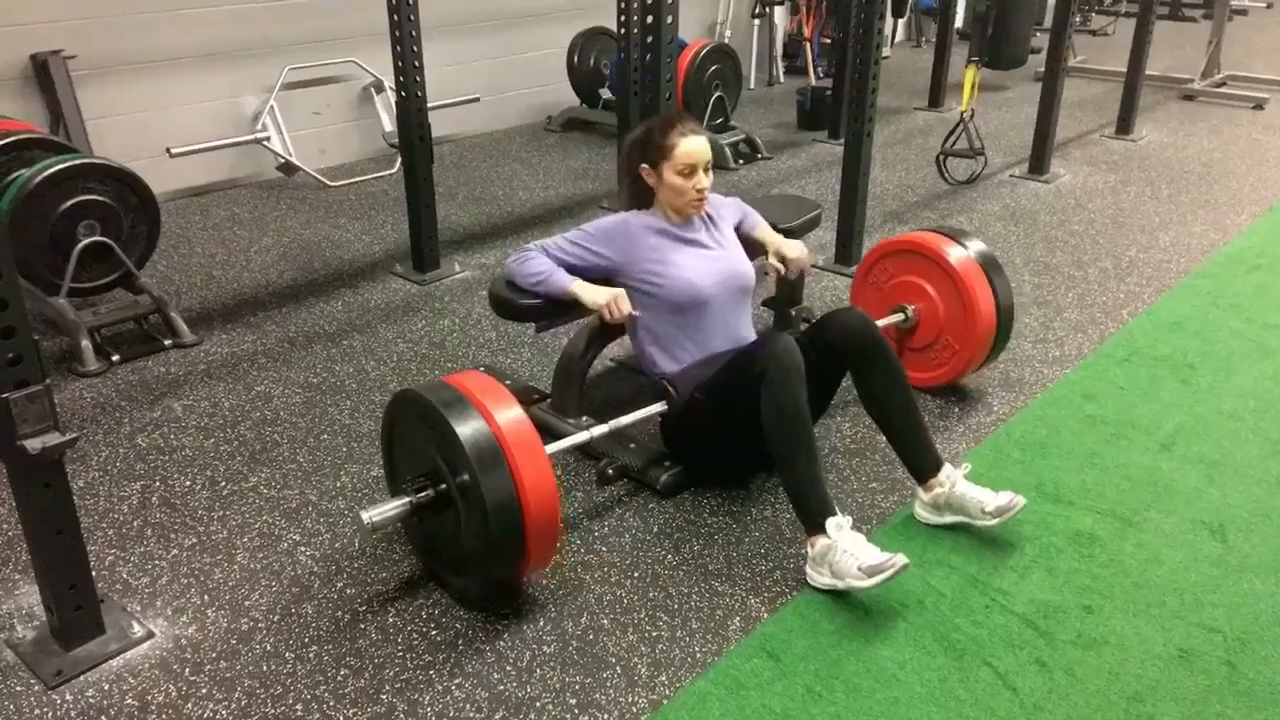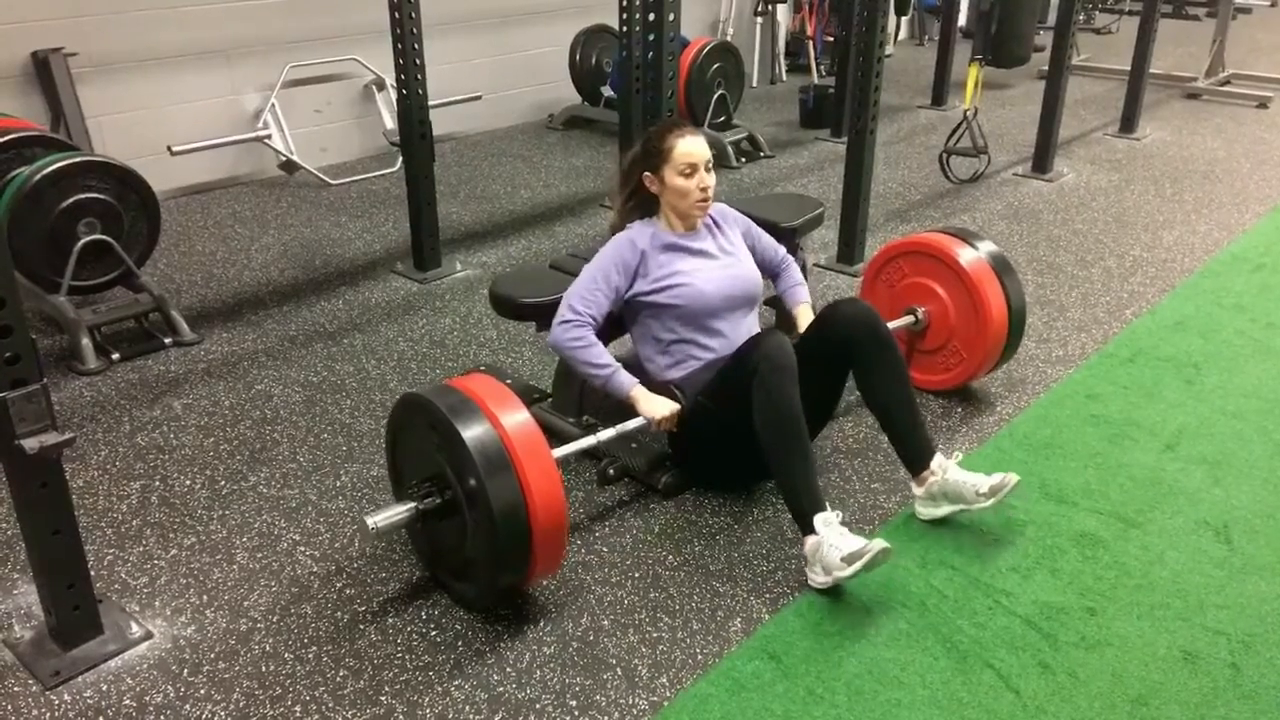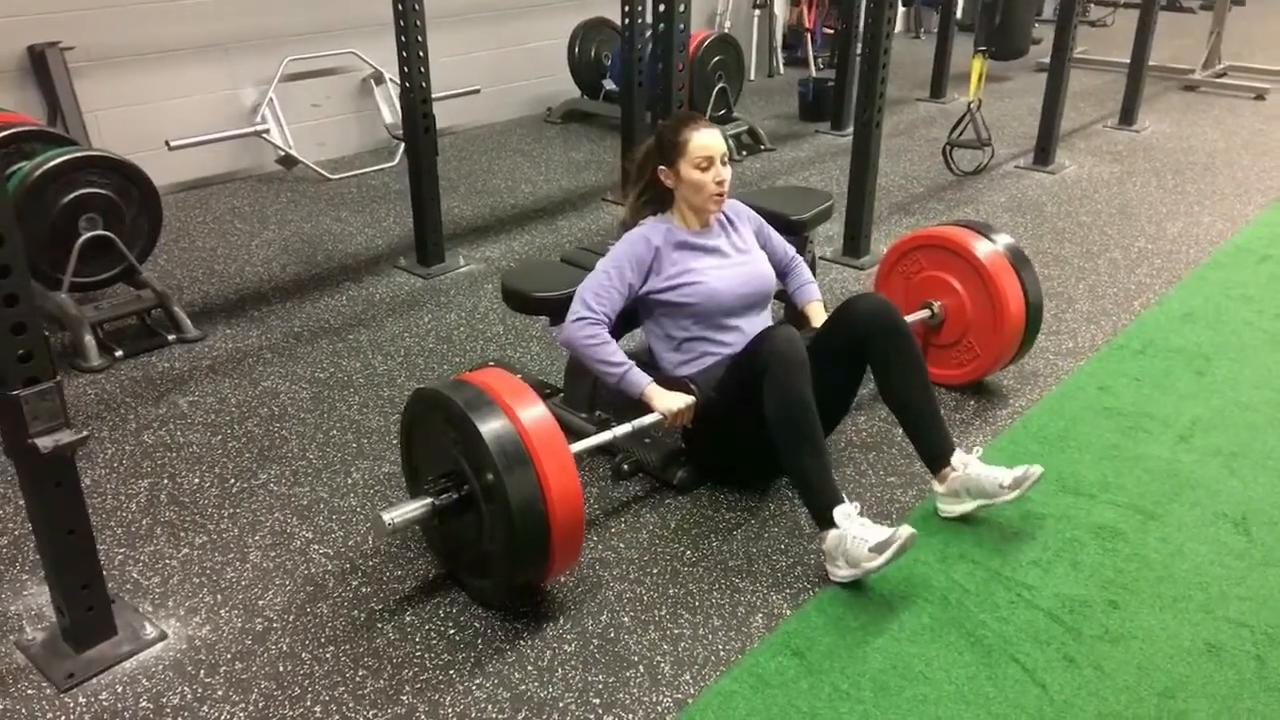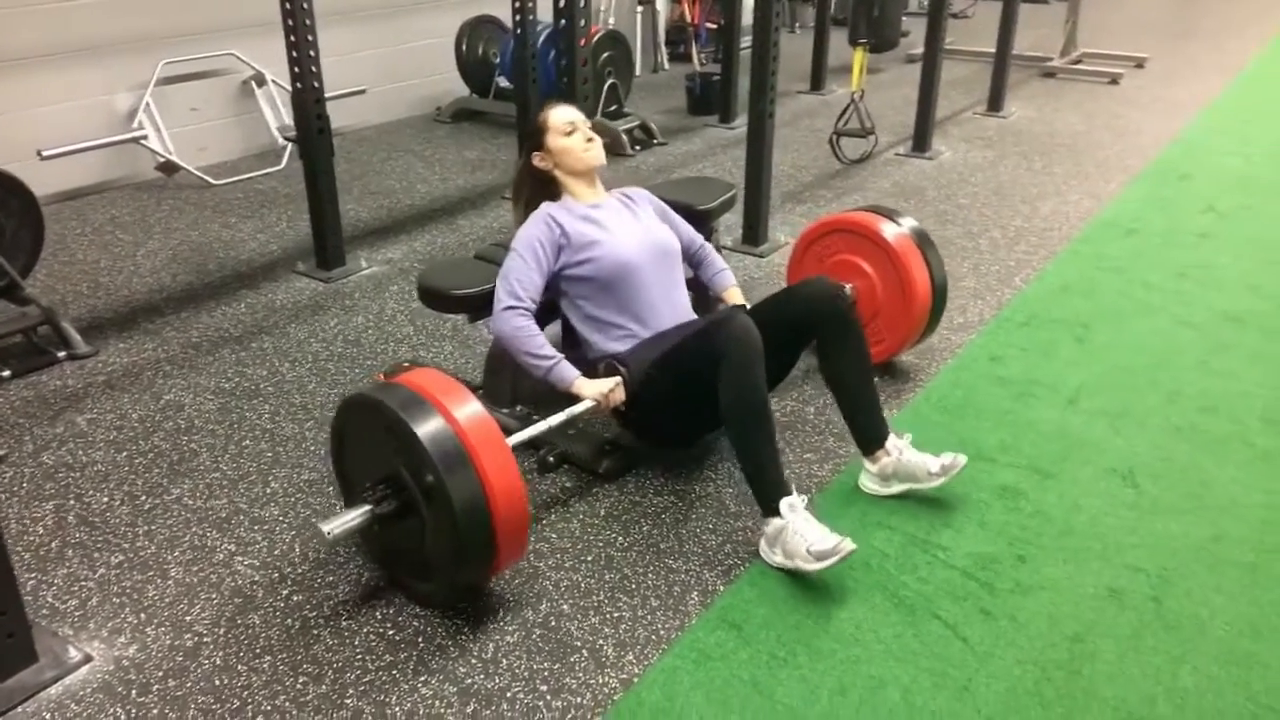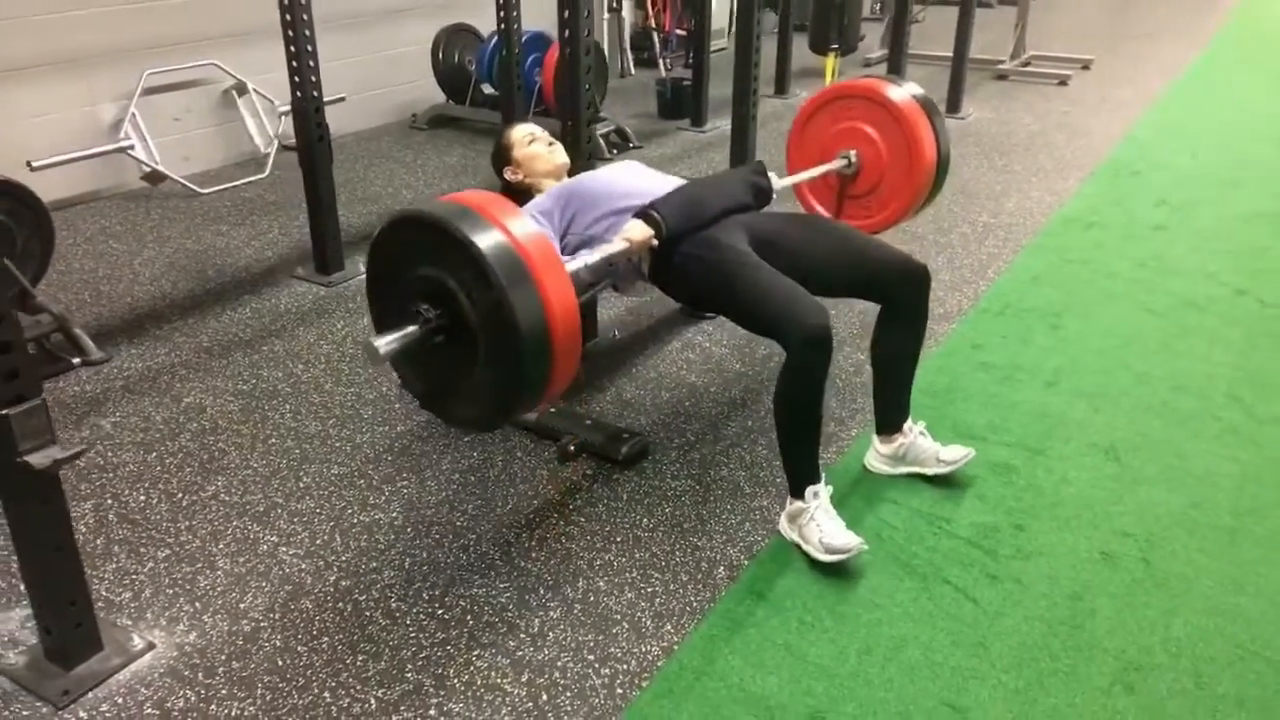
dt=1s
person 1, frame 1
left shoulder: (714, 210)
right shoulder: (623, 234)
left elbow: (740, 212)
right elbow: (523, 261)
left wrist: (773, 239)
right wrist: (585, 288)
left hip: (762, 397)
right hip: (697, 416)
left knee: (849, 325)
right knee: (776, 348)
left ankle: (937, 486)
right ankle: (825, 544)
person 1, frame 2
left shoulder: (724, 220)
right shoulder: (633, 246)
left elbow: (783, 264)
right elbow: (568, 329)
left wrist: (809, 327)
right wrist: (639, 394)
left hip: (770, 400)
right hip: (705, 422)
left knee: (851, 316)
right knee: (769, 346)
left ankle: (931, 476)
right ankle: (819, 539)
person 1, frame 3
left shoulder: (736, 216)
right shoulder: (647, 243)
left elbow: (790, 263)
right elbow: (580, 326)
left wrist: (822, 324)
right wrist: (653, 392)
left hip: (784, 396)
right hip: (718, 418)
left knee: (871, 311)
right knee: (779, 341)
left ankle: (952, 473)
right ankle: (838, 533)
person 1, frame 4
left shoulder: (637, 201)
right shoulder: (550, 224)
left elbow: (699, 251)
right elbow: (508, 316)
left wrist: (738, 305)
right wrist: (578, 382)
left hip: (704, 364)
right hip: (644, 387)
left knee: (820, 296)
right knee: (733, 331)
left ankle: (883, 457)
right ankle: (781, 523)
person 1, frame 5
left shoulder: (619, 169)
right shoulder: (540, 212)
left wrist: (757, 180)
right wrist: (618, 242)
left hip: (743, 220)
right hip: (689, 247)
left knee: (907, 277)
right knee: (809, 329)
left ankle: (895, 440)
right ankle: (804, 504)
